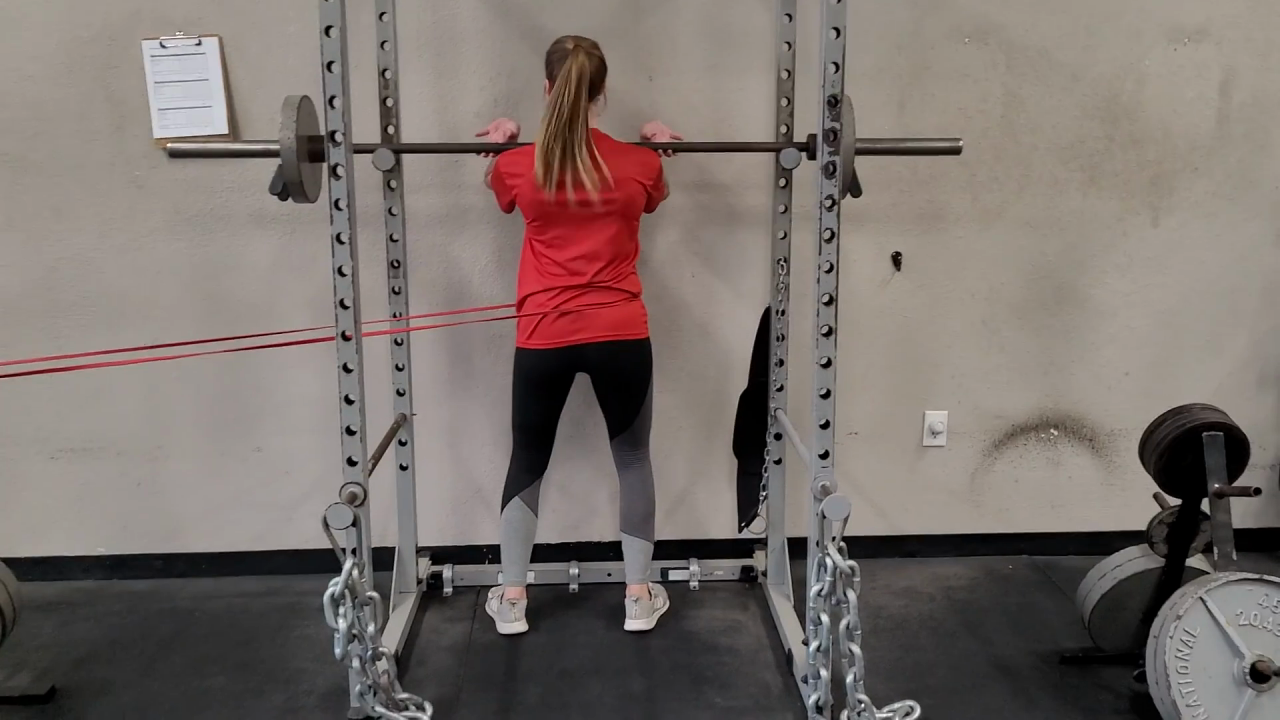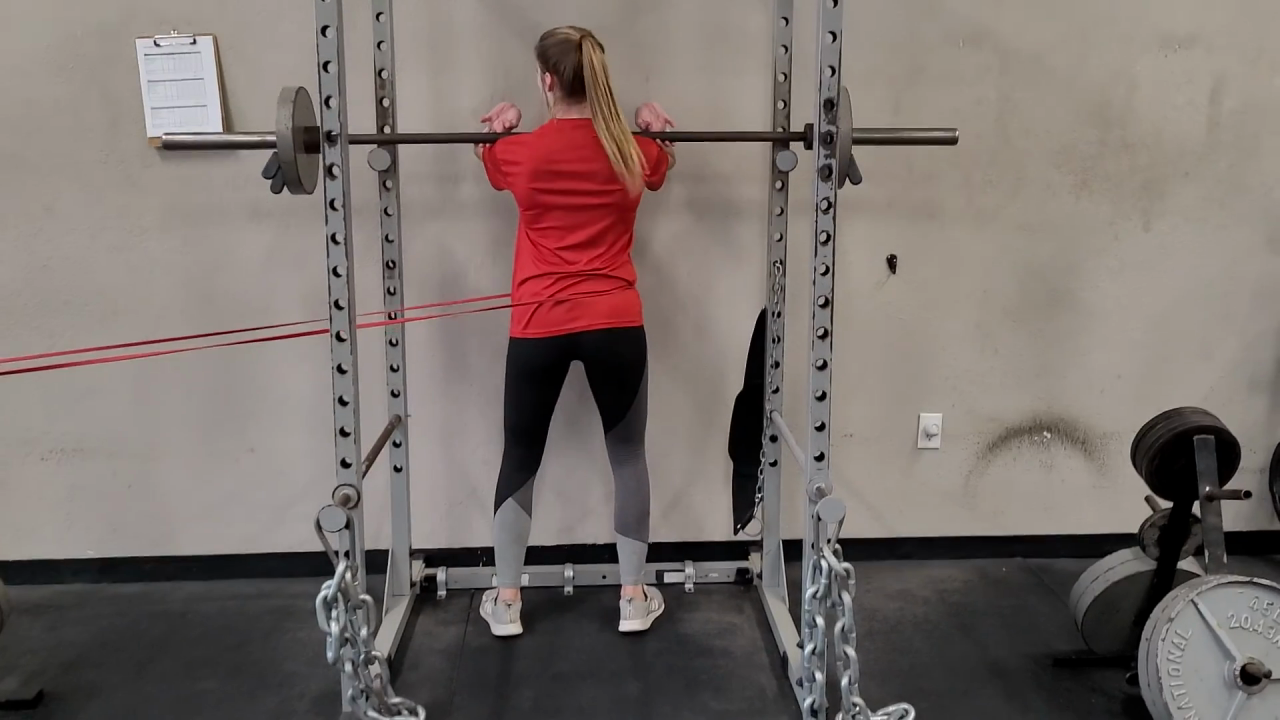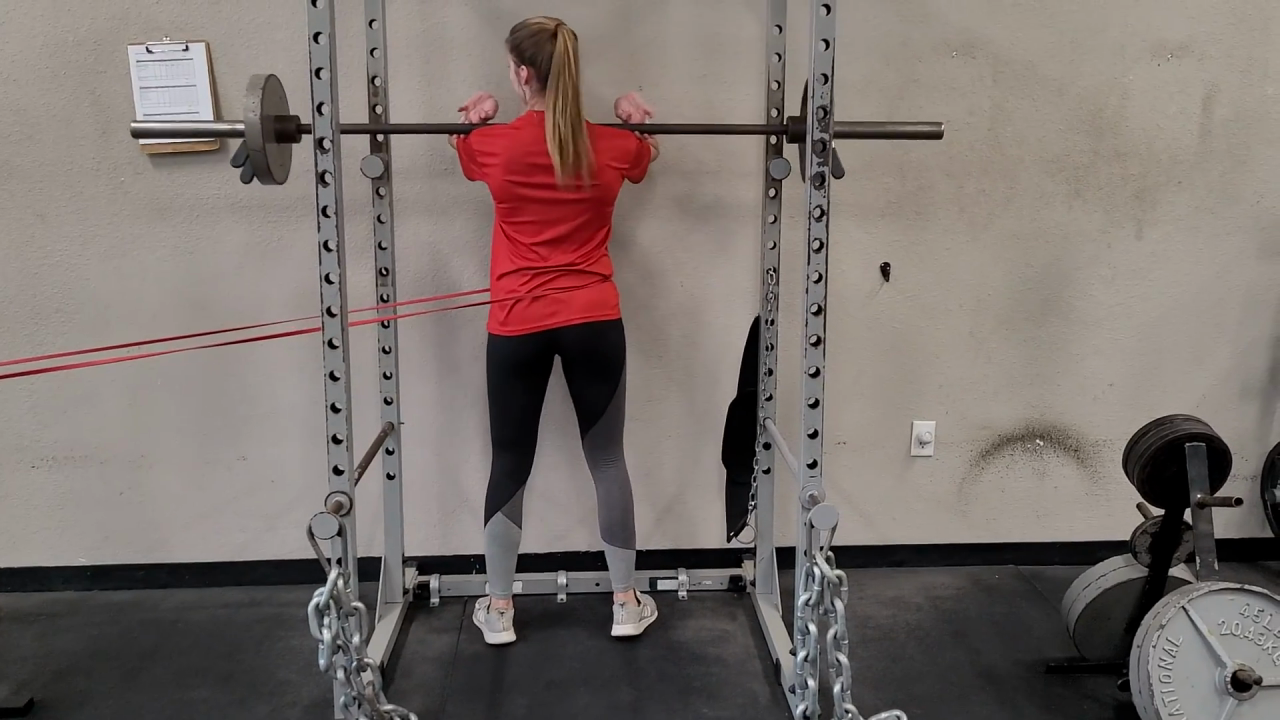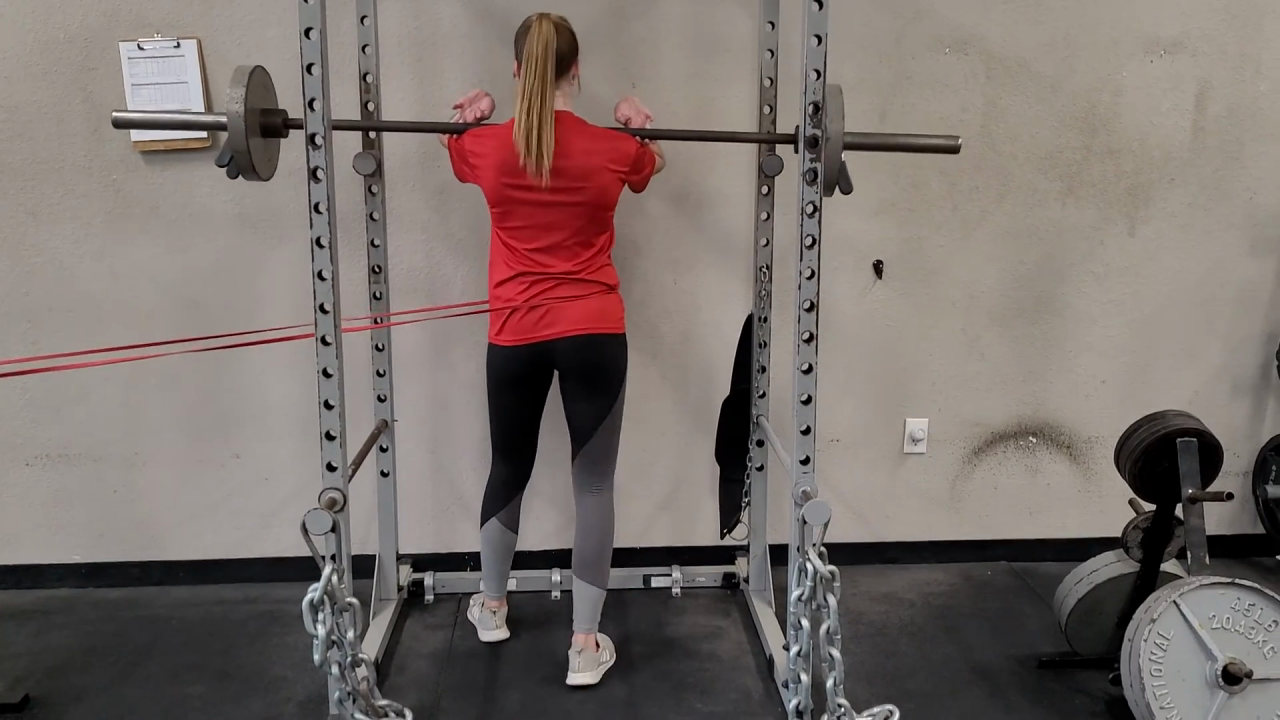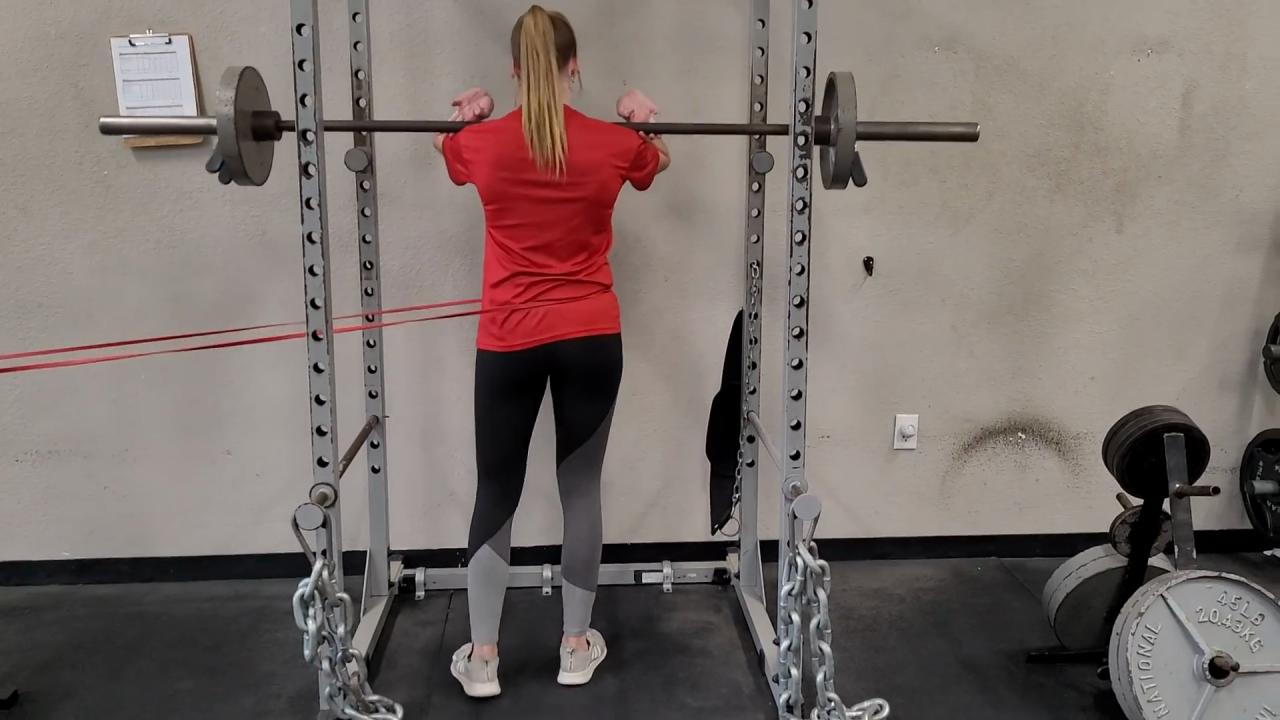
dt=0.5s
person 1, frame 1
left shoulder: (519, 166)
right shoulder: (638, 164)
left wrist: (502, 147)
right wrist: (657, 147)
left hip: (544, 337)
right hip: (621, 334)
left knee: (528, 462)
right knee: (633, 459)
left ankle: (512, 598)
right ankle: (640, 595)
person 1, frame 2
left shoulder: (519, 153)
right shoulder: (635, 154)
left elbow: (488, 159)
right elbow: (662, 166)
left hip: (539, 328)
right hip: (616, 324)
left knee: (520, 460)
right knee: (627, 455)
left ankle: (505, 600)
right ankle: (633, 596)
person 1, frame 3
left shoulder: (493, 146)
right shoulder: (612, 147)
left elbow: (465, 150)
right elbow: (646, 155)
left hip: (517, 327)
right hip: (594, 322)
left knee: (509, 465)
right knee: (607, 460)
left ankle: (498, 608)
right ankle: (626, 601)
person 1, frame 4
left shoulder: (487, 147)
right shoulder: (614, 149)
left elbow: (459, 153)
right elbow: (650, 166)
left hip: (516, 336)
right hip: (595, 333)
left knee: (508, 472)
right knee: (593, 485)
left ankle: (492, 607)
right ankle: (584, 644)
person 1, frame 5
left shoulder: (482, 144)
right shoulder: (614, 144)
left elbow: (449, 152)
right elbow: (657, 162)
left hip: (509, 341)
right hip: (591, 339)
left knee: (496, 493)
right knee: (581, 490)
left ankle: (481, 657)
right ankle: (576, 644)
